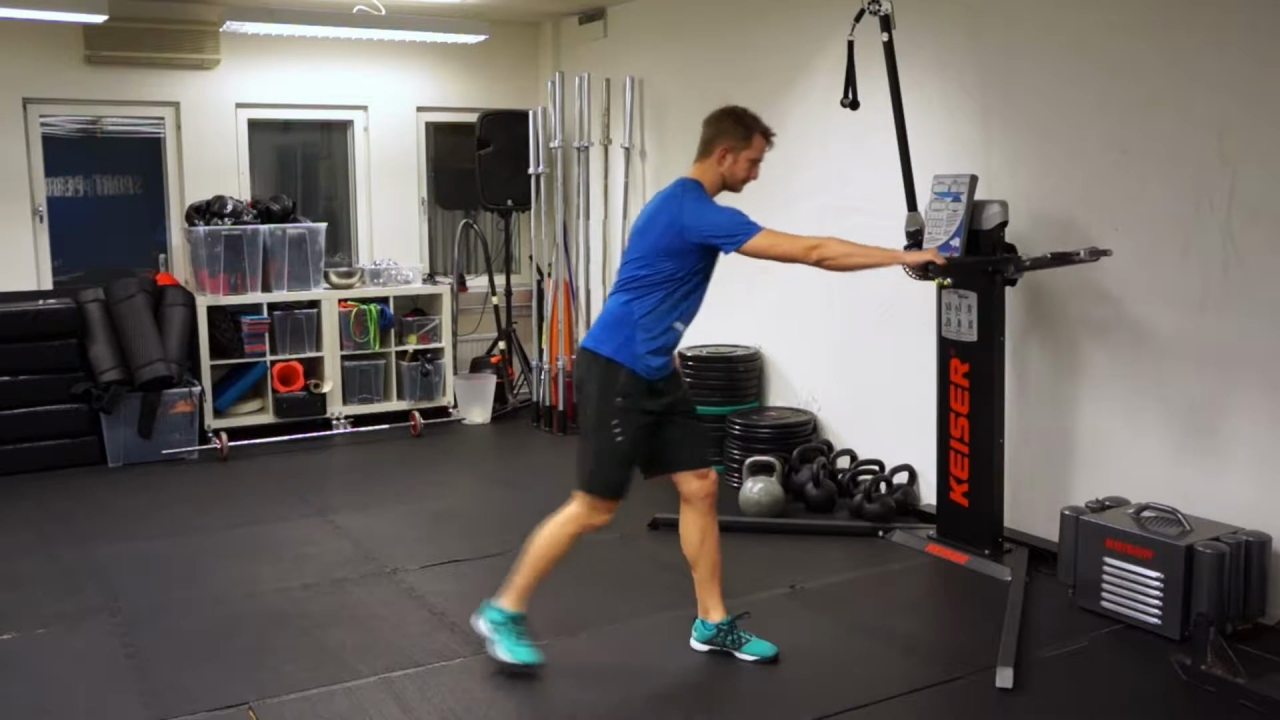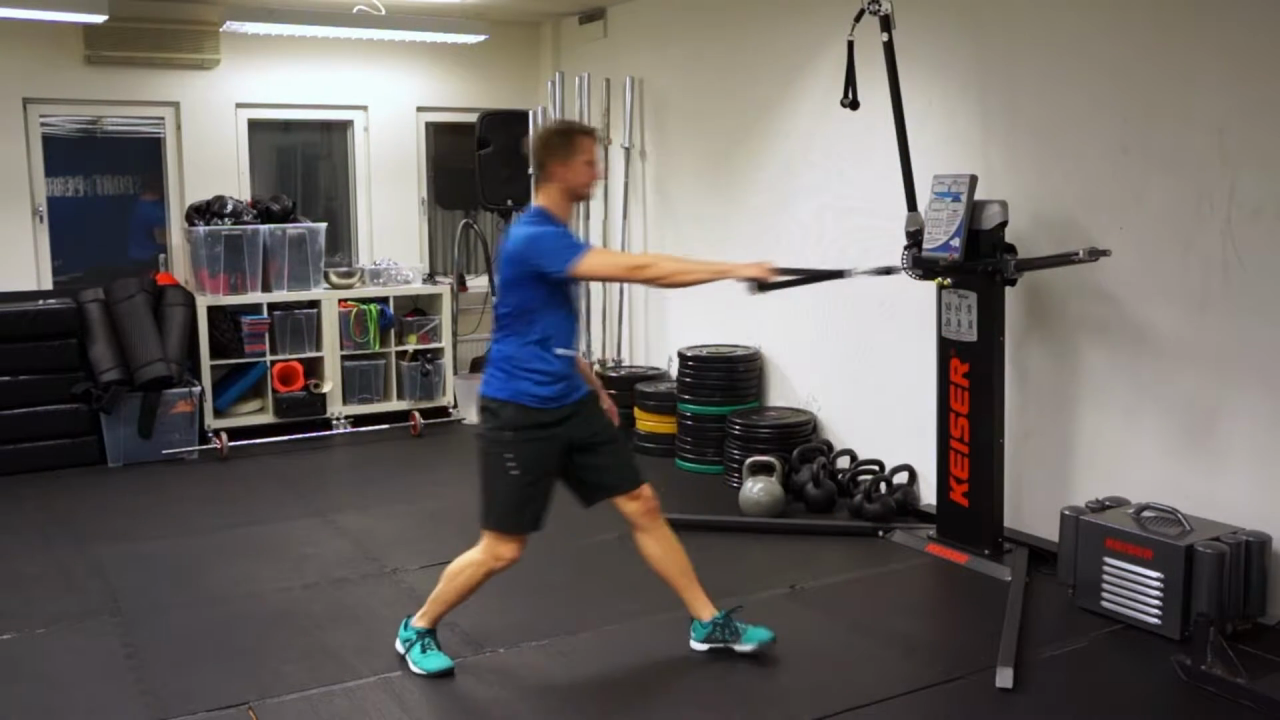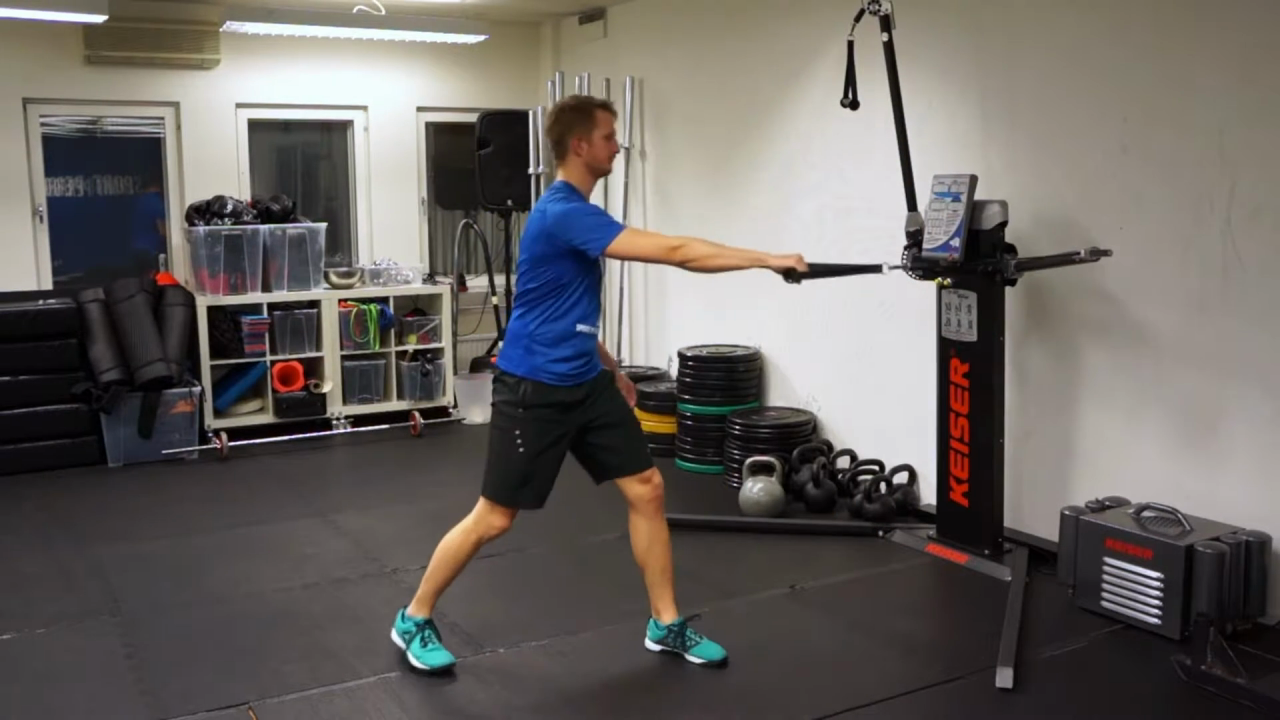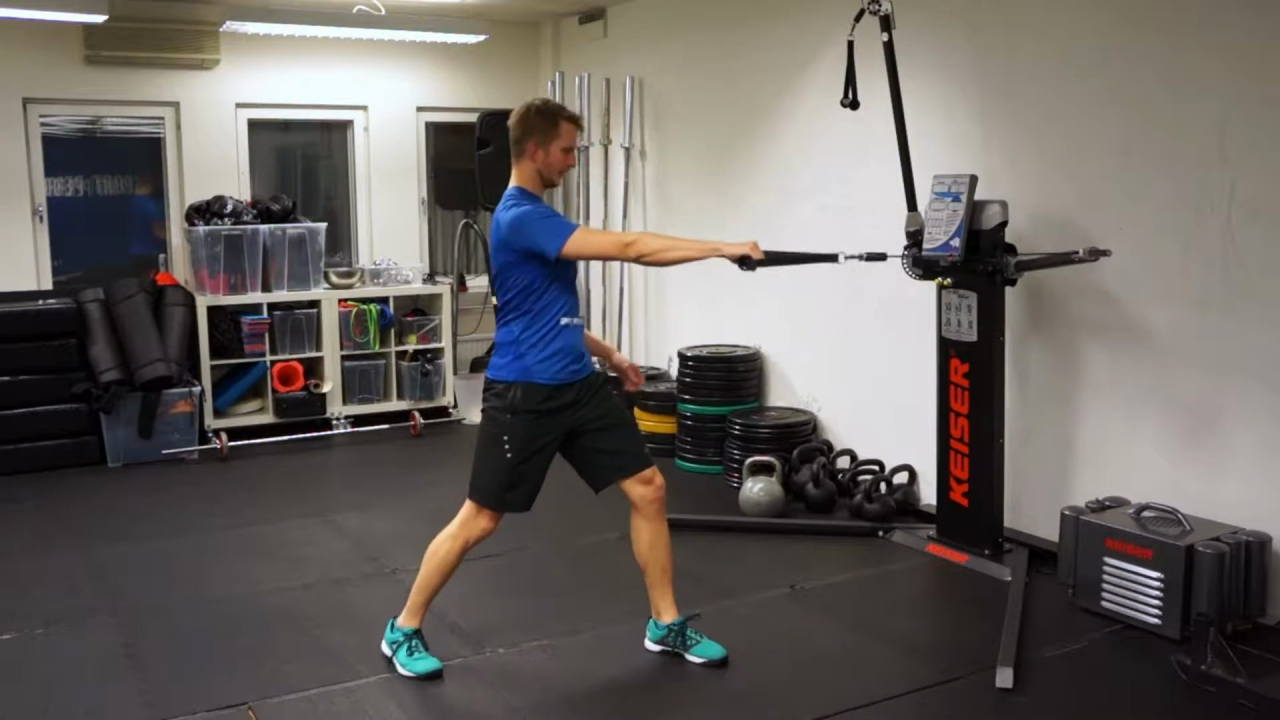
dt=0.5s
person 1, frame 1
left shoulder: (682, 203)
right shoulder: (696, 213)
right elbow: (810, 250)
left wrist: (675, 357)
right wrist: (901, 257)
left hip: (652, 371)
right hip: (614, 369)
left knee: (701, 489)
right knee: (593, 507)
left ankle: (714, 623)
right ankle: (502, 611)
person 1, frame 2
left shoulder: (555, 233)
right shoulder: (535, 239)
right elbow: (638, 270)
left wrist: (596, 388)
right wrist: (734, 270)
left hip: (570, 402)
right hip: (518, 411)
left knee: (643, 505)
right knee: (501, 550)
left ankle: (710, 623)
right ankle: (417, 630)
person 1, frame 3
left shoulder: (576, 210)
right shoulder: (565, 214)
right elbow: (673, 252)
left wrist: (610, 365)
right wrist: (766, 259)
left hip: (585, 382)
right hip: (533, 387)
left knee: (647, 489)
right knee: (494, 516)
left ankle: (666, 624)
right ankle: (415, 619)
person 1, frame 4
left shoulder: (536, 214)
right shoulder: (521, 218)
right elbow: (626, 247)
left wrist: (608, 353)
right wrist: (722, 248)
left hip: (578, 384)
right hip: (524, 392)
left knee: (649, 490)
right knee: (479, 520)
left ankle: (666, 625)
right ankle: (404, 630)
